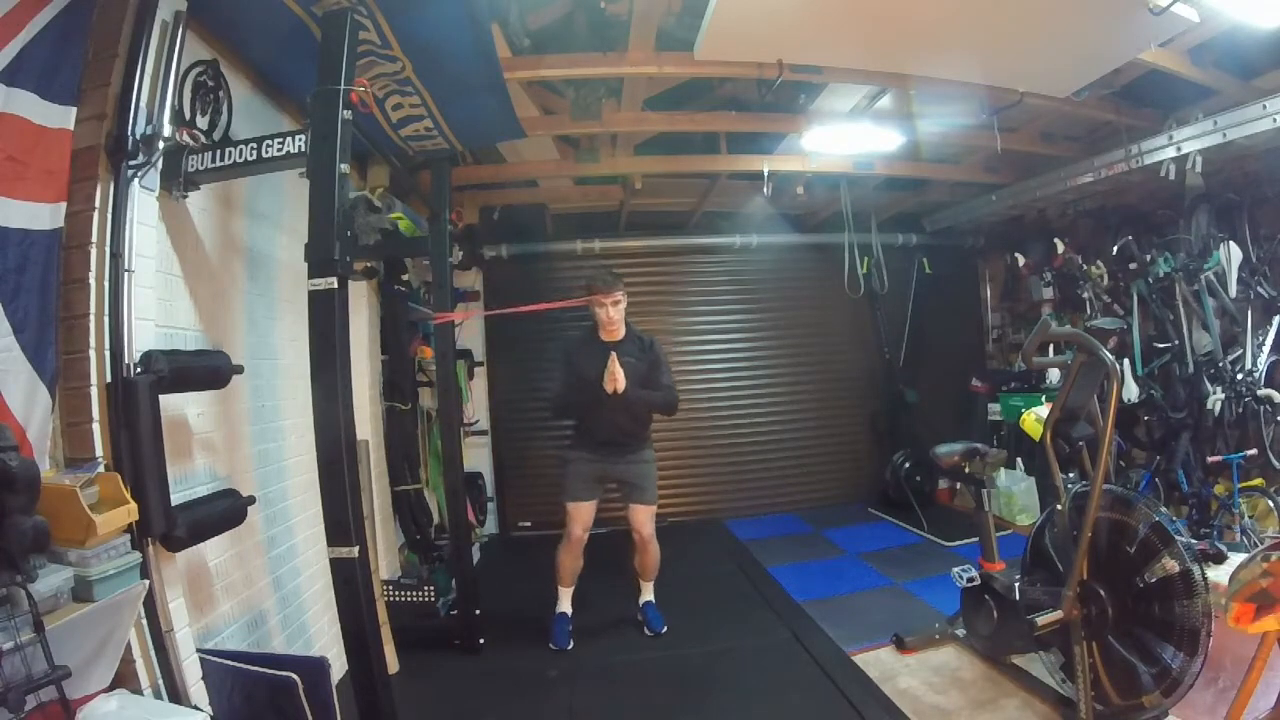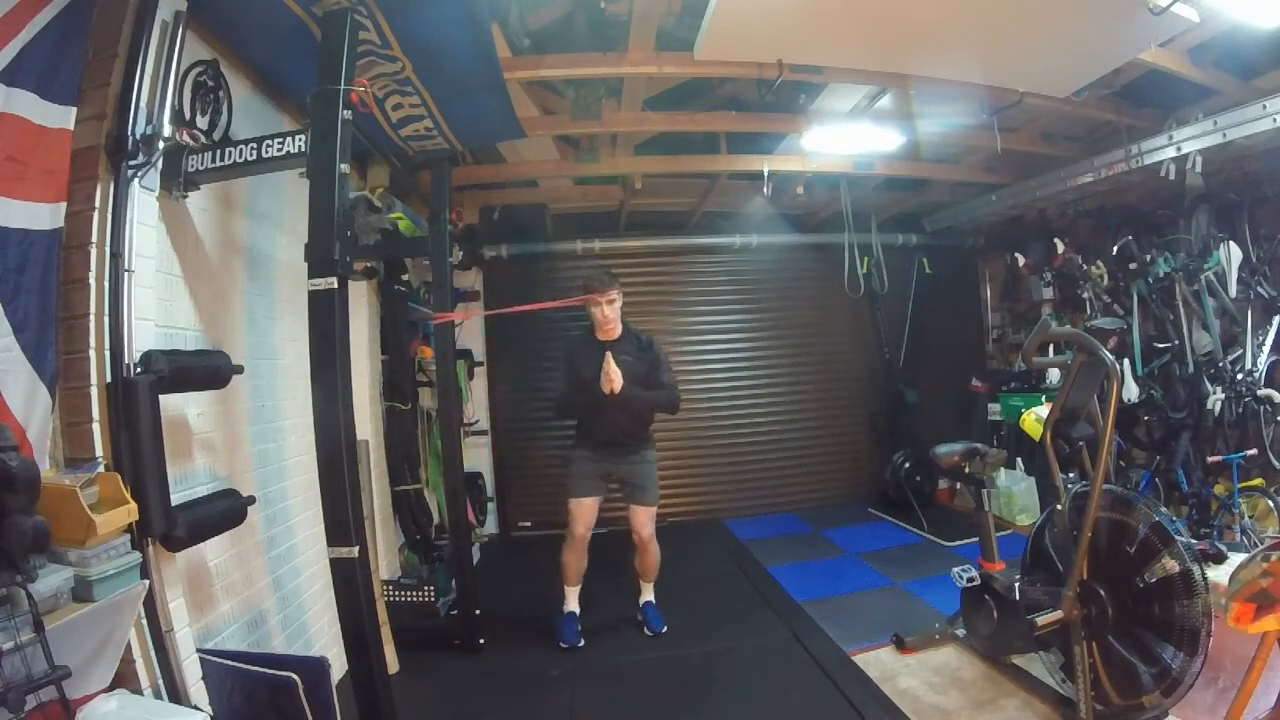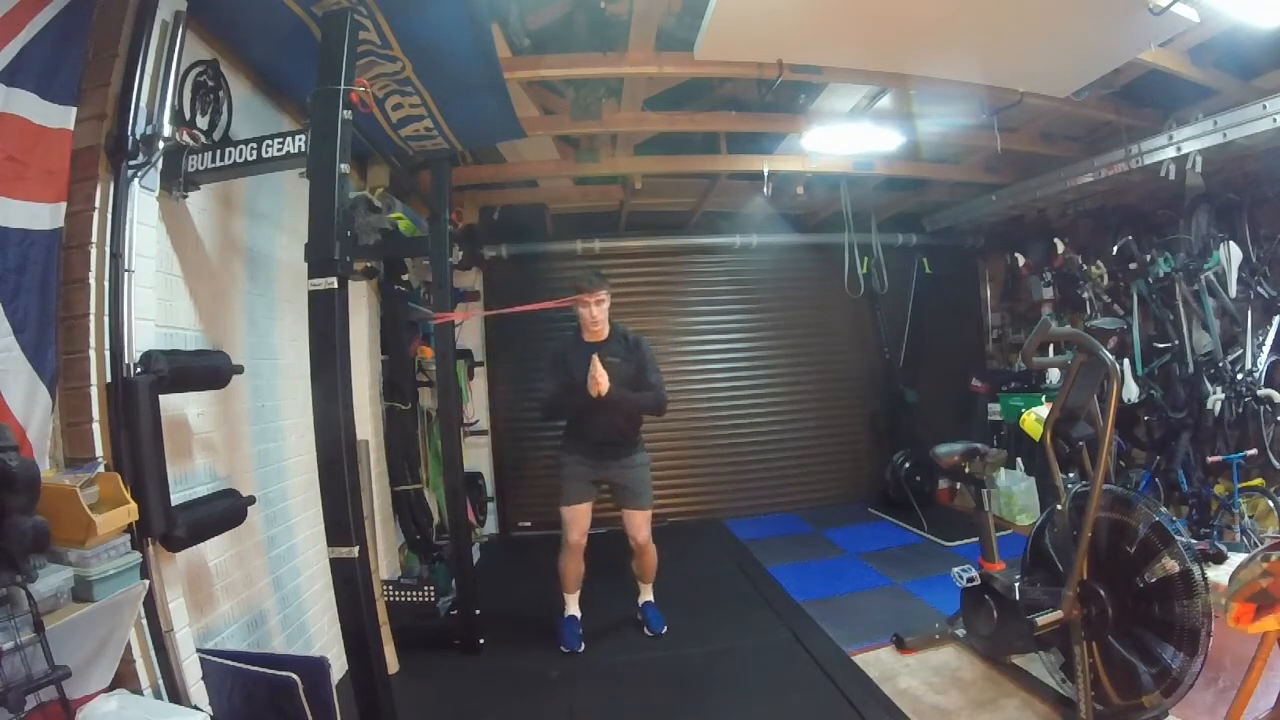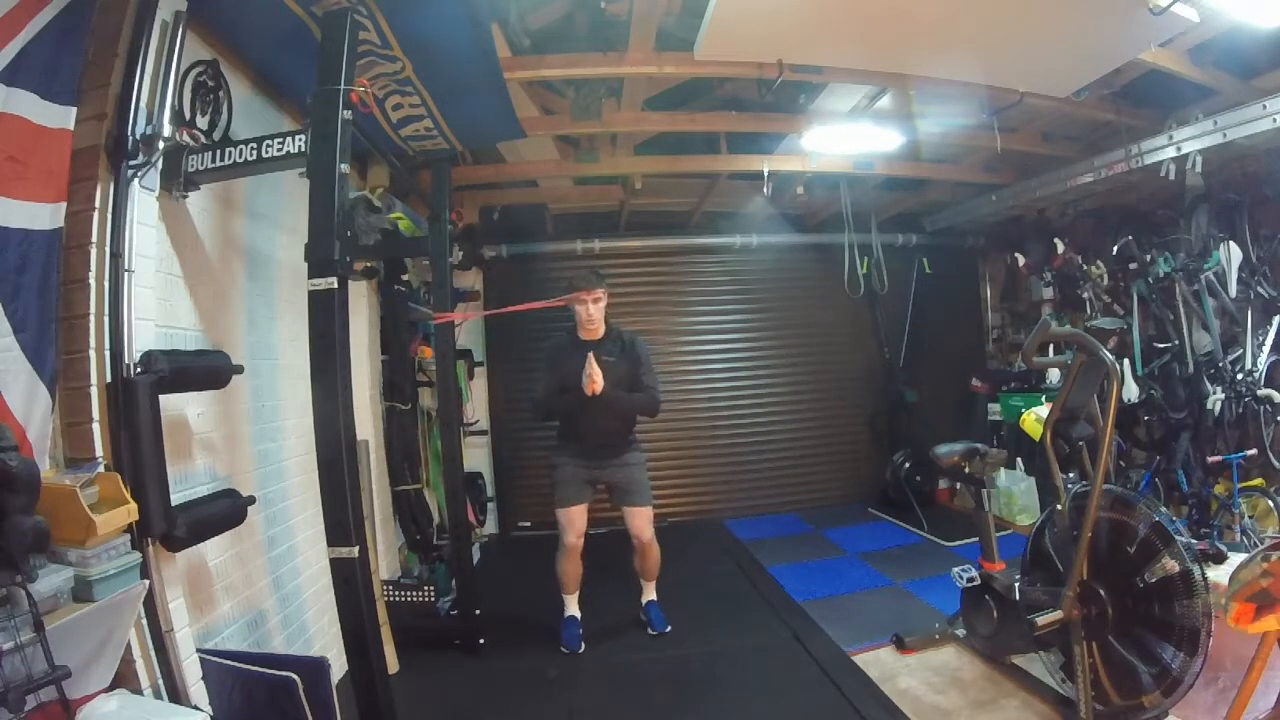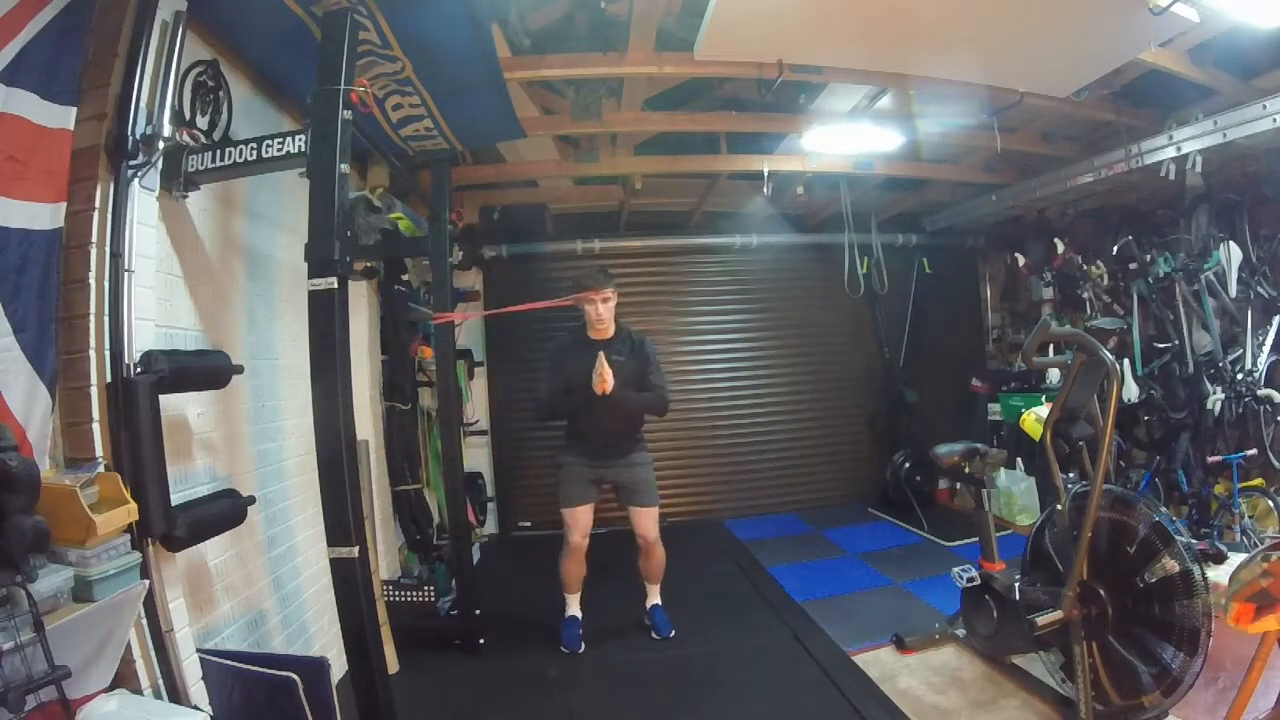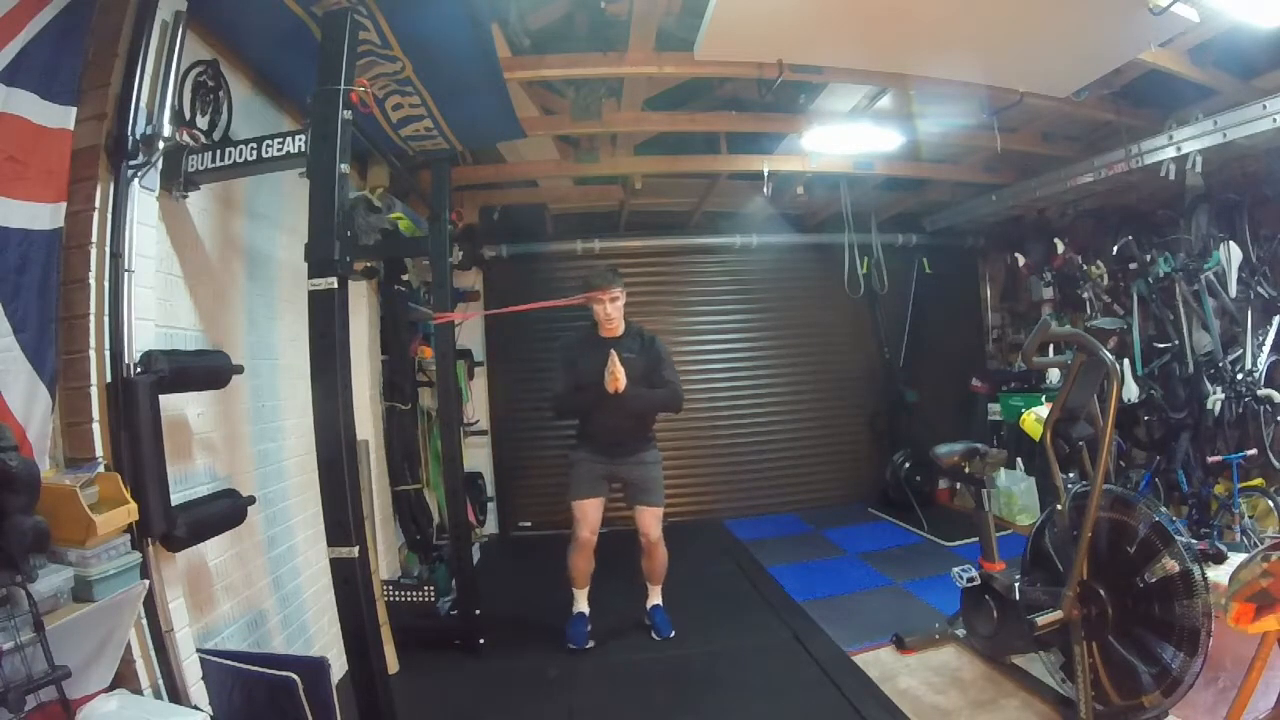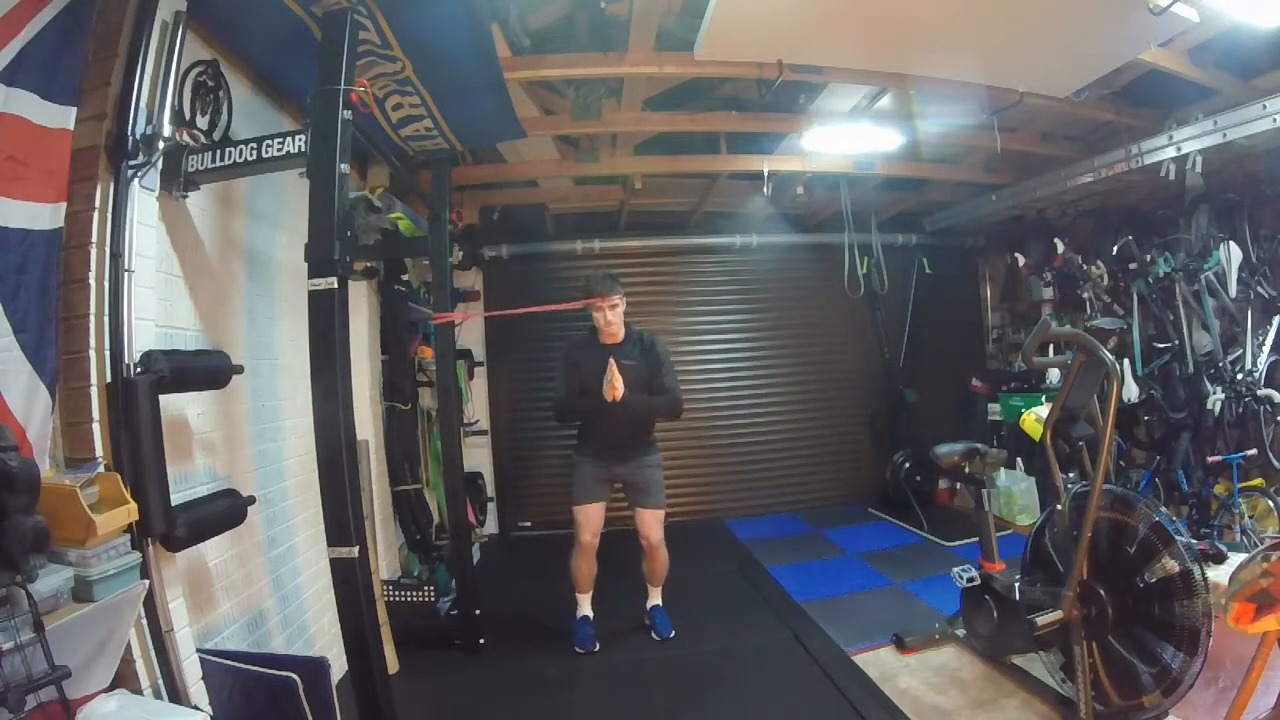
dt=0.2s
person 1, frame 1
left shoulder: (646, 347)
right shoulder: (577, 349)
left elbow: (670, 402)
right elbow: (561, 406)
left wrist: (626, 390)
right wrist: (600, 390)
left hip: (635, 454)
right hip: (586, 454)
left knee: (645, 534)
right knee: (575, 535)
left ankle: (647, 601)
right ankle: (563, 610)
person 1, frame 2
left shoulder: (646, 346)
right shoulder: (577, 350)
left elbow: (671, 400)
right elbow: (564, 406)
left wrist: (624, 390)
right wrist: (599, 391)
left hip: (636, 453)
right hip: (588, 453)
left knee: (645, 535)
right knee: (578, 533)
left ankle: (646, 601)
right ankle: (570, 609)
person 1, frame 3
left shoulder: (634, 346)
right shoulder: (565, 352)
left elbow: (658, 402)
right elbow: (551, 408)
left wrist: (611, 392)
right wrist: (586, 394)
left hip: (628, 456)
right hip: (579, 458)
left knee: (641, 539)
right knee: (574, 540)
left ankle: (646, 601)
right ankle: (571, 613)
person 1, frame 4
left shoulder: (629, 346)
right shoulder: (558, 351)
left elbow: (651, 403)
right elbow: (545, 408)
left wrist: (605, 391)
right wrist: (581, 393)
left hip: (623, 456)
right hip: (573, 459)
left knee: (644, 537)
right knee: (571, 542)
left ankle: (649, 600)
right ankle: (571, 614)
person 1, frame 5
left shoulder: (638, 346)
right shoulder: (564, 349)
left elbow: (661, 403)
right elbow: (549, 407)
left wrist: (615, 391)
right wrist: (590, 392)
left hip: (630, 456)
right hip: (579, 458)
left knee: (649, 537)
right knee: (575, 542)
left ankle: (654, 604)
right ankle: (573, 614)
person 1, frame 6
left shoulder: (648, 344)
right shoulder: (576, 347)
left elbow: (674, 399)
right elbow: (562, 406)
left wrist: (627, 389)
right wrist: (602, 390)
left hip: (640, 454)
right hip: (590, 455)
left knee: (652, 537)
right knee: (584, 536)
left ankle: (654, 605)
right ankle: (580, 611)
person 1, frame 7
left shoulder: (649, 347)
right shoulder: (577, 352)
left elbow: (674, 405)
right elbow: (562, 411)
left wrist: (625, 397)
right wrist: (601, 398)
left hip: (641, 456)
right hip: (592, 458)
left knee: (653, 540)
right knee: (586, 541)
left ankle: (654, 604)
right ankle: (584, 613)
